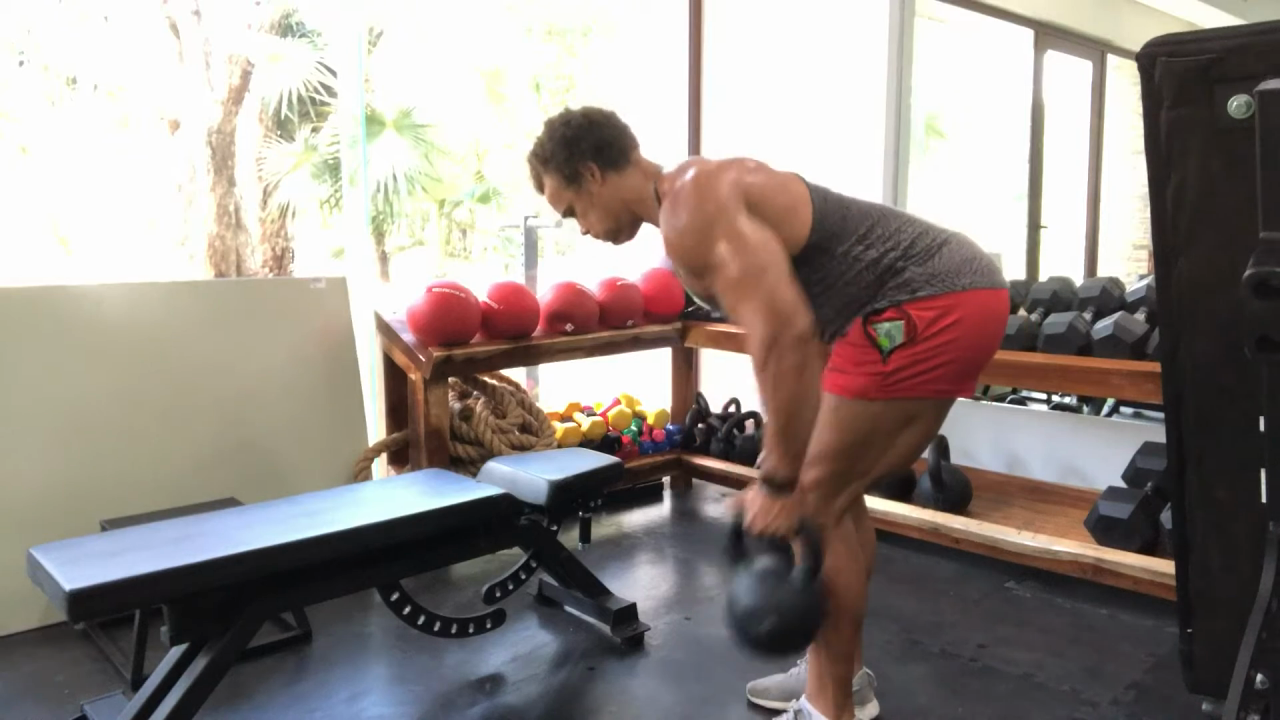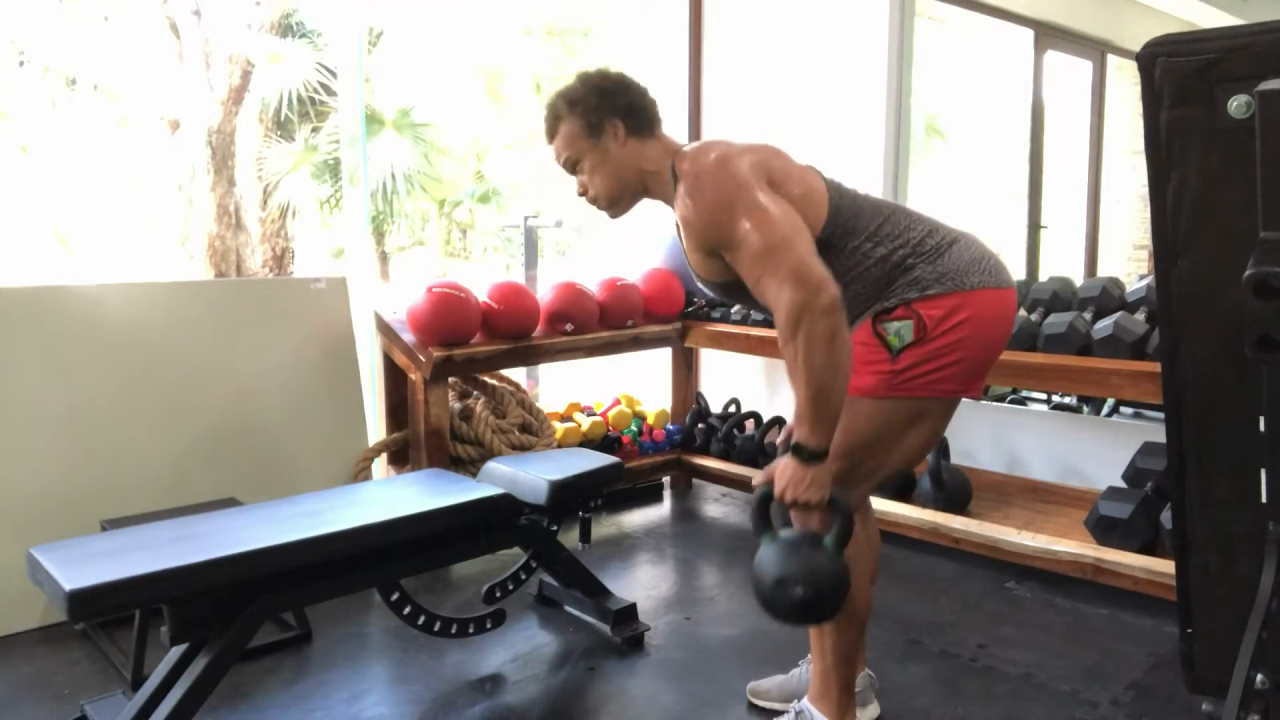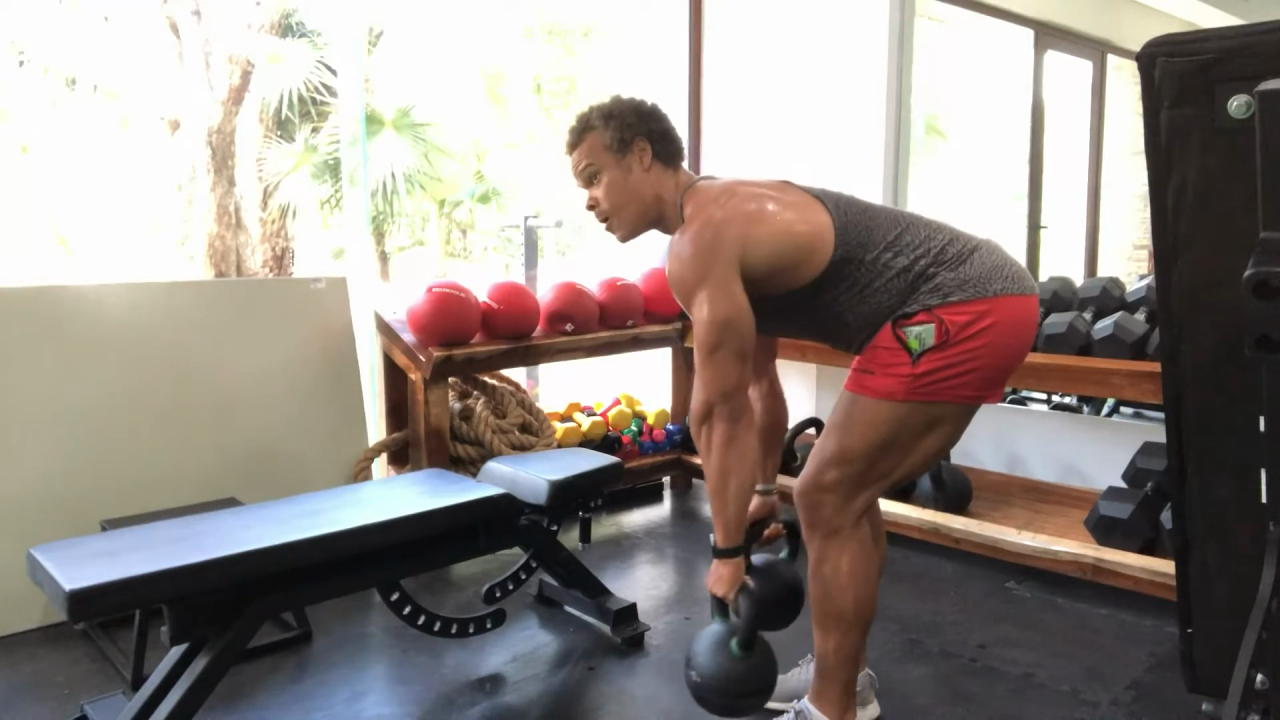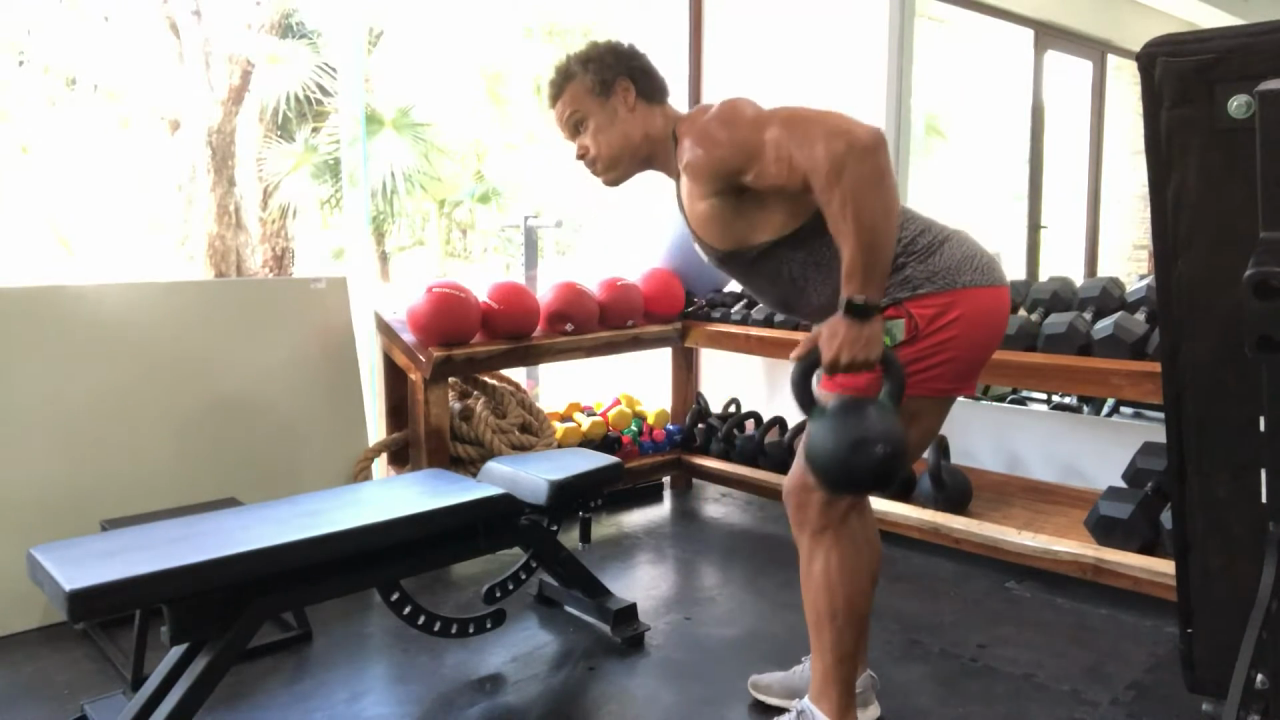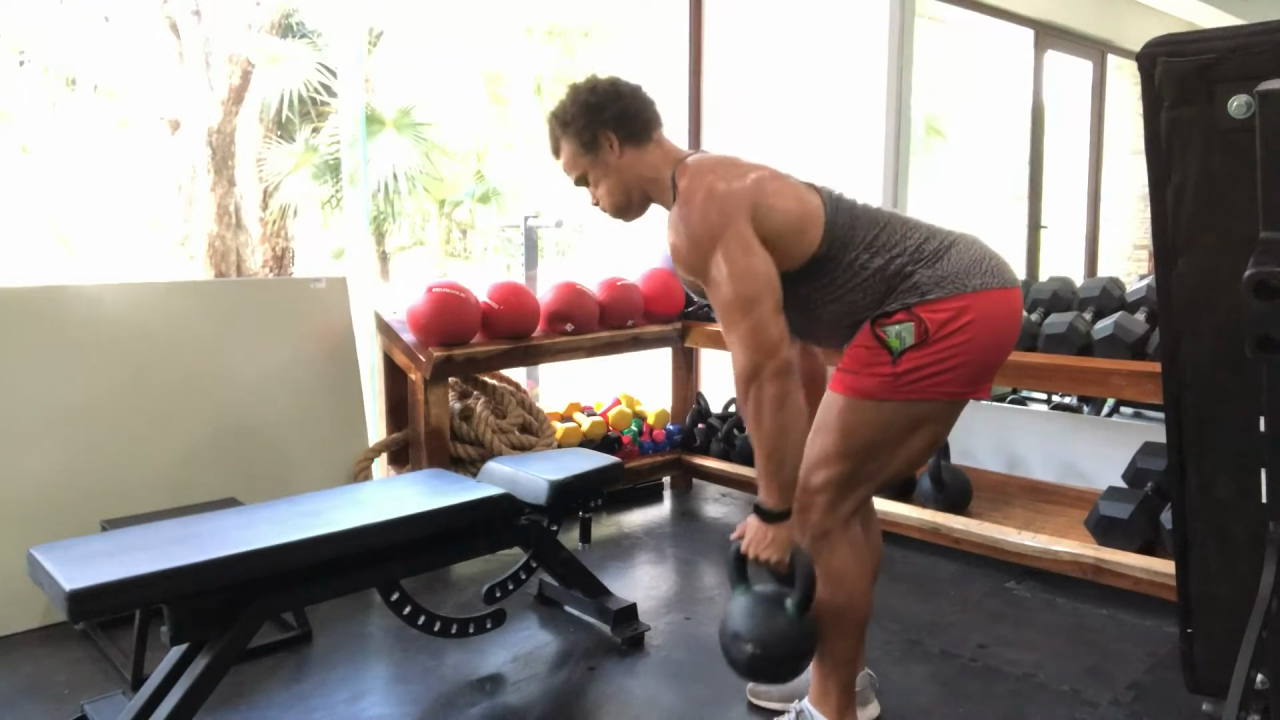
dt=1s
person 1, frame 1
left shoulder: (689, 210)
right shoulder: (696, 198)
left elbow: (787, 333)
right elbow: (784, 323)
left wrist: (777, 483)
right wrist: (782, 462)
left hip: (933, 305)
right hip: (954, 293)
left knee: (813, 499)
right knee: (829, 490)
person 1, frame 2
left shoulder: (706, 190)
right shoulder: (705, 184)
left elbow: (813, 303)
right elbow: (807, 299)
left wrist: (809, 453)
right wrist: (808, 436)
left hip: (941, 303)
right hip: (958, 292)
left knee: (820, 499)
right knee: (835, 492)
person 1, frame 3
left shoulder: (700, 243)
right shoulder: (725, 218)
left elbow: (720, 409)
right elbow: (757, 385)
left wrist: (727, 551)
right wrist: (763, 490)
left hip: (962, 311)
right hip: (984, 299)
left knee: (827, 502)
right knee: (845, 494)
person 1, frame 4
left shoulder: (709, 142)
right shoulder: (701, 167)
left elbow: (857, 148)
left wrist: (856, 311)
right wrist: (845, 317)
left hip: (933, 302)
right hip: (951, 293)
left knee: (815, 499)
right knee: (836, 492)
person 1, frame 5
left shoulder: (698, 213)
right shoulder: (713, 188)
left elbow: (765, 365)
right elbow: (791, 341)
left wrist: (773, 513)
right wrist: (820, 444)
left hip: (945, 309)
right hip: (968, 292)
left knee: (821, 501)
right knee: (837, 491)
